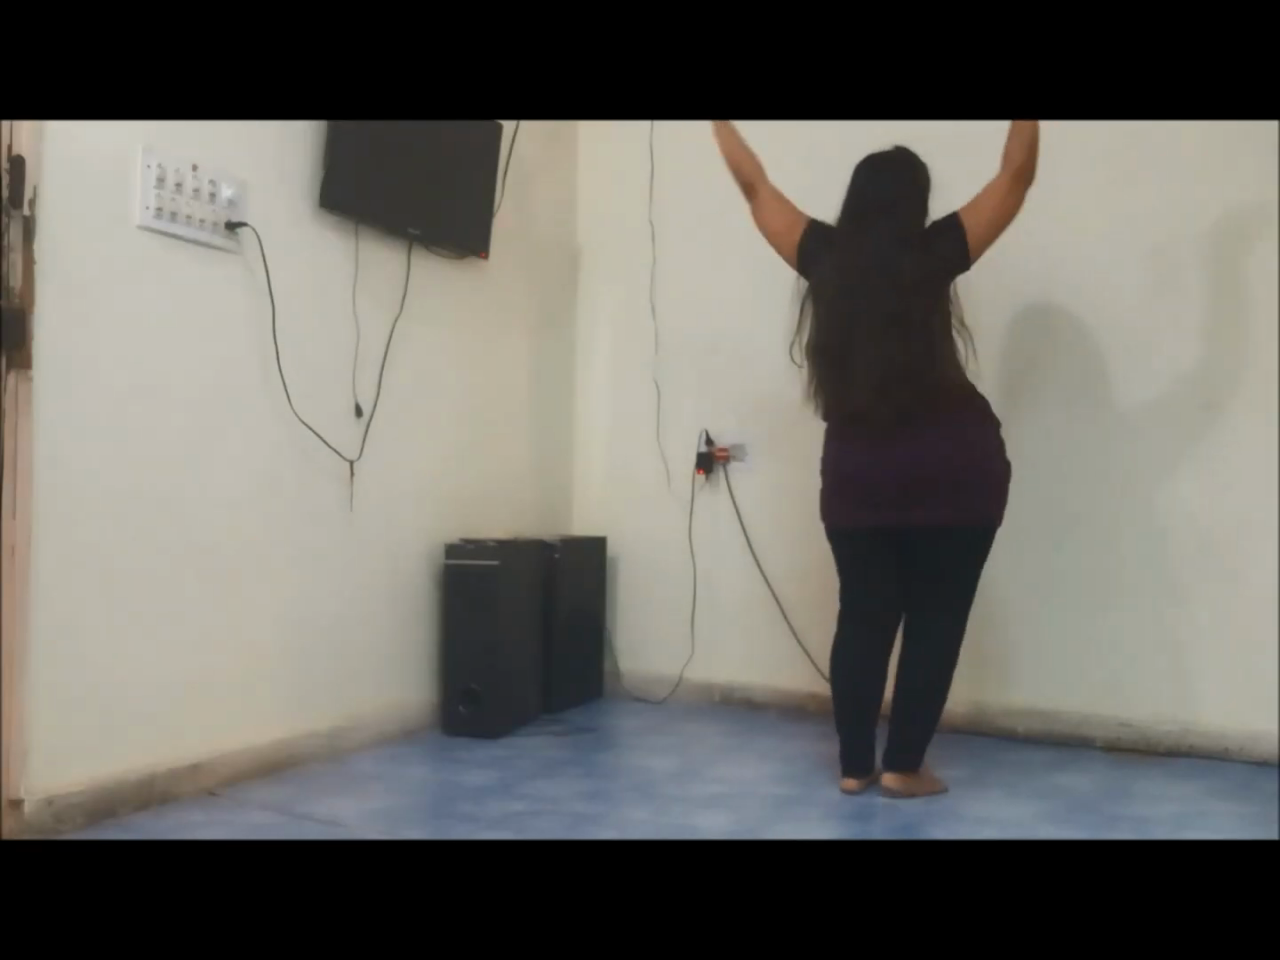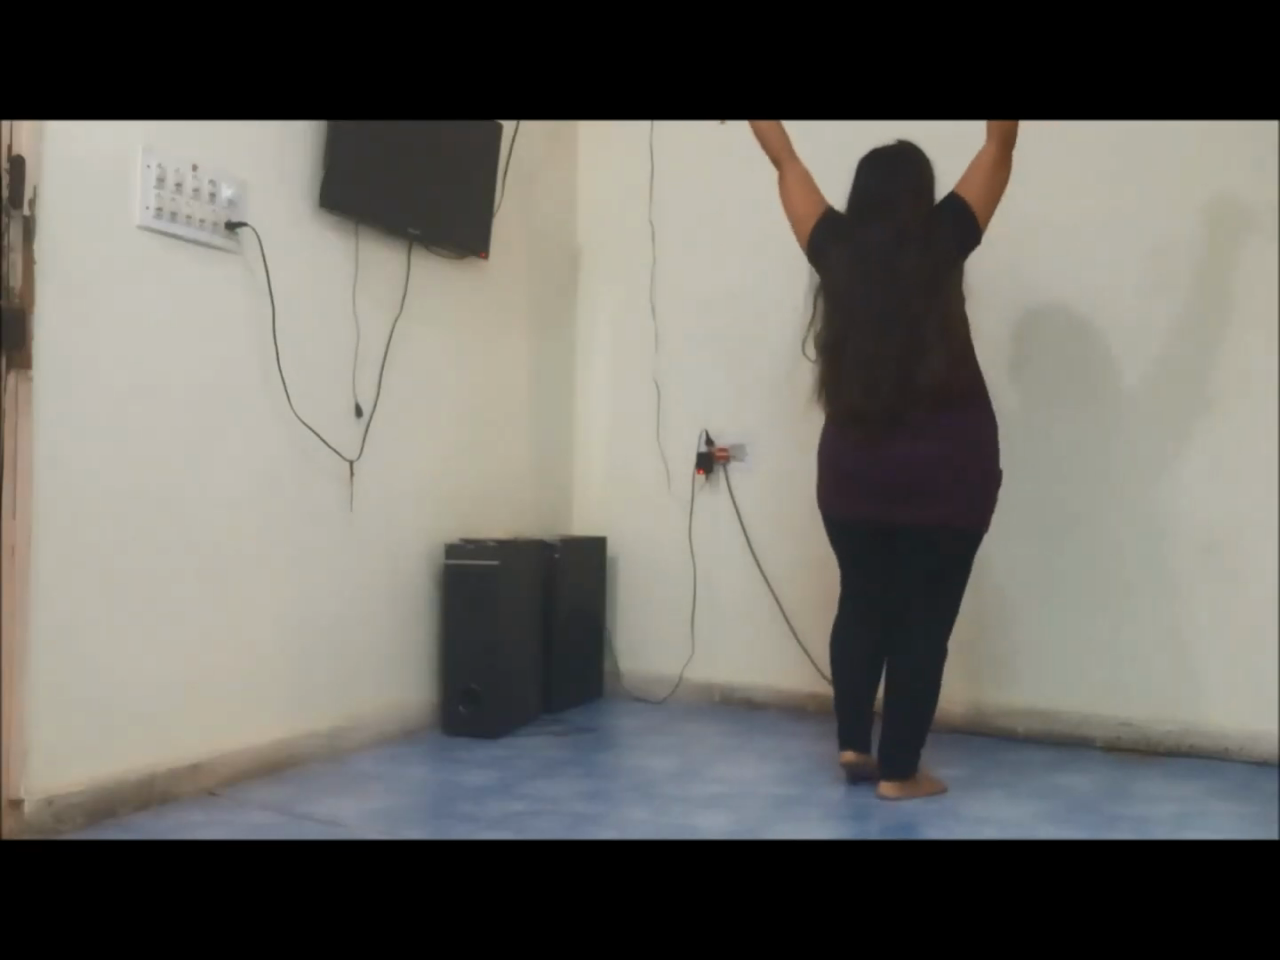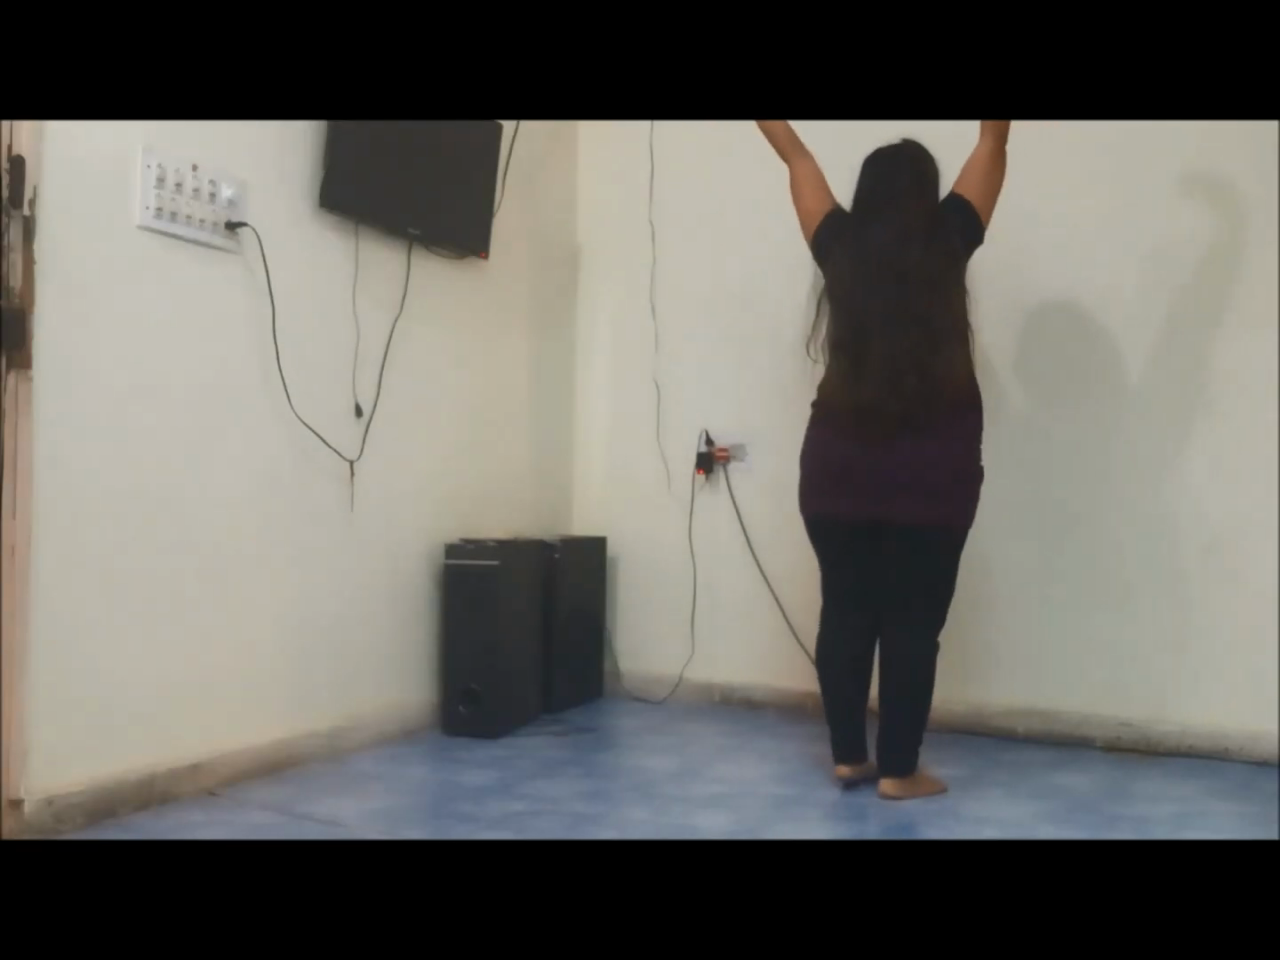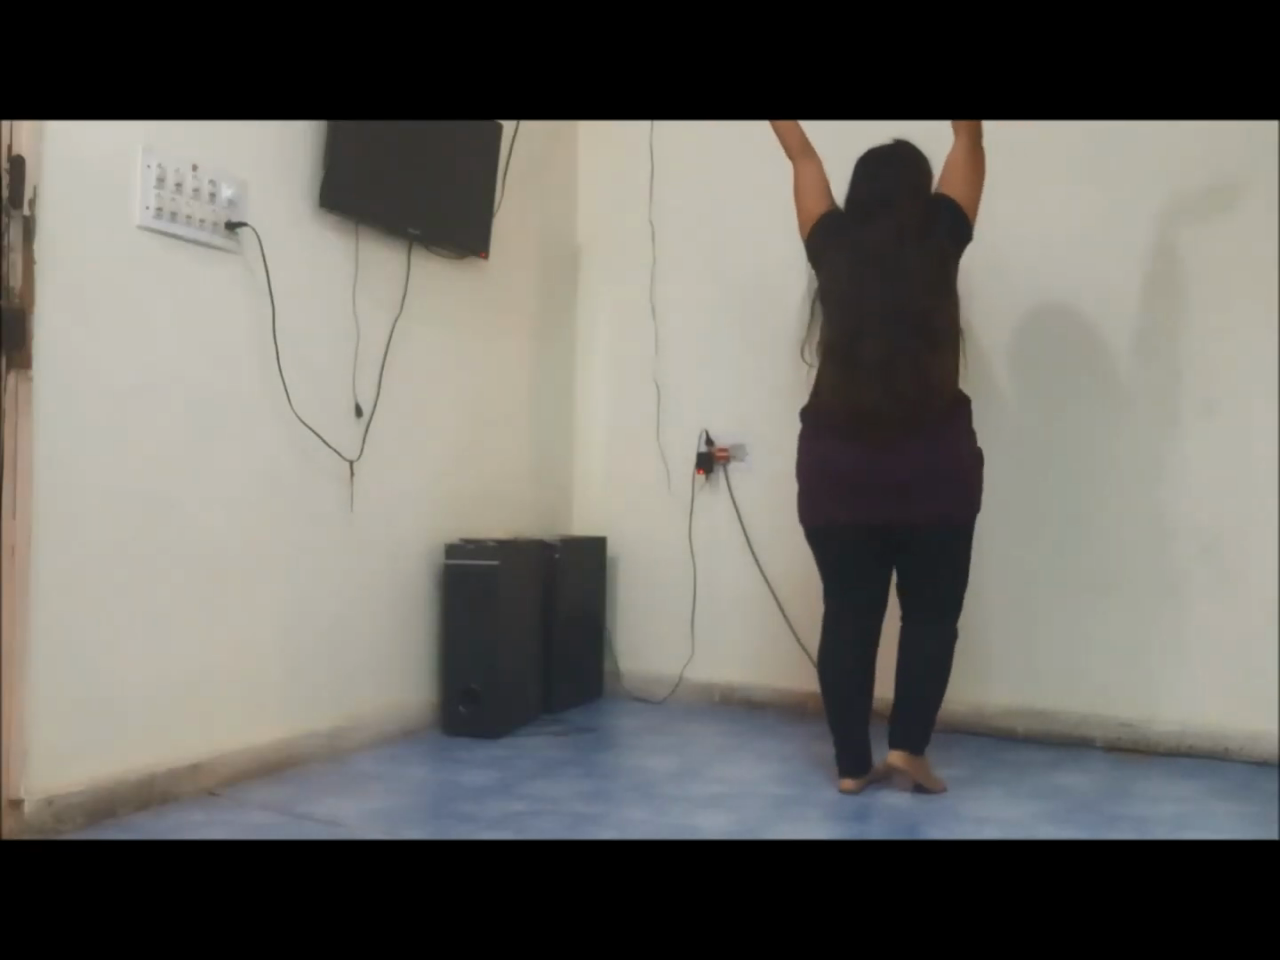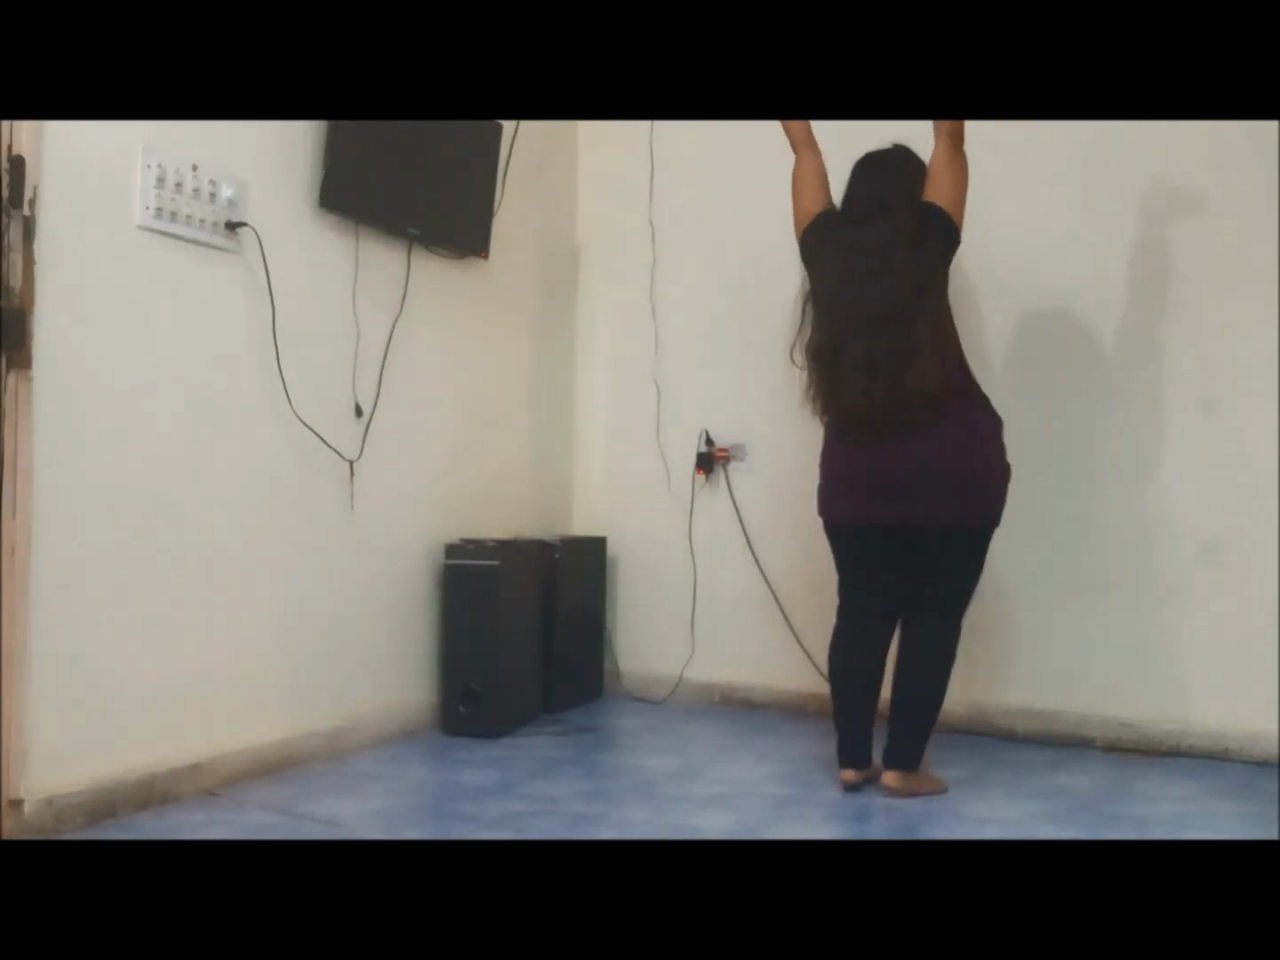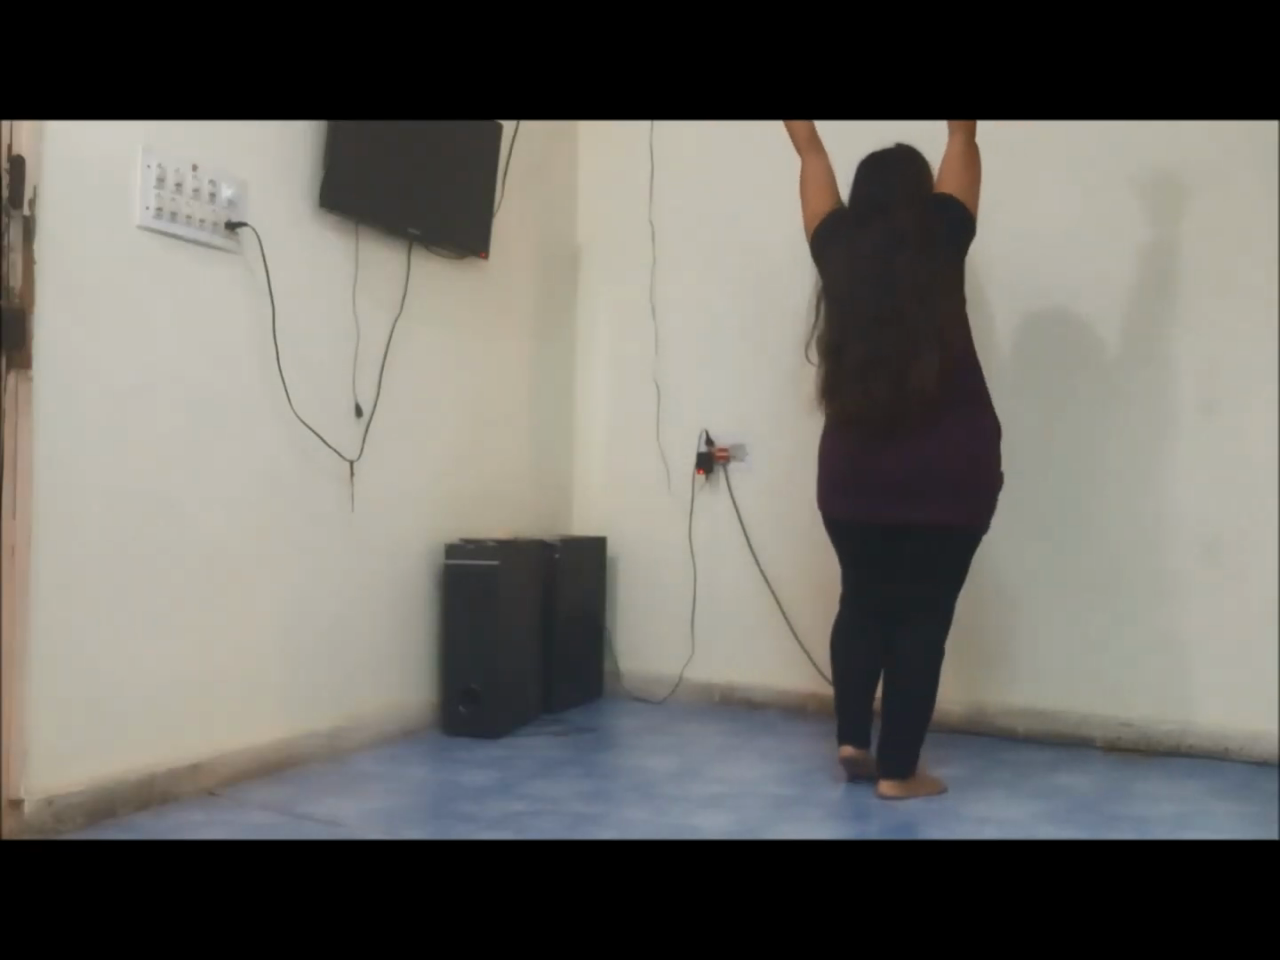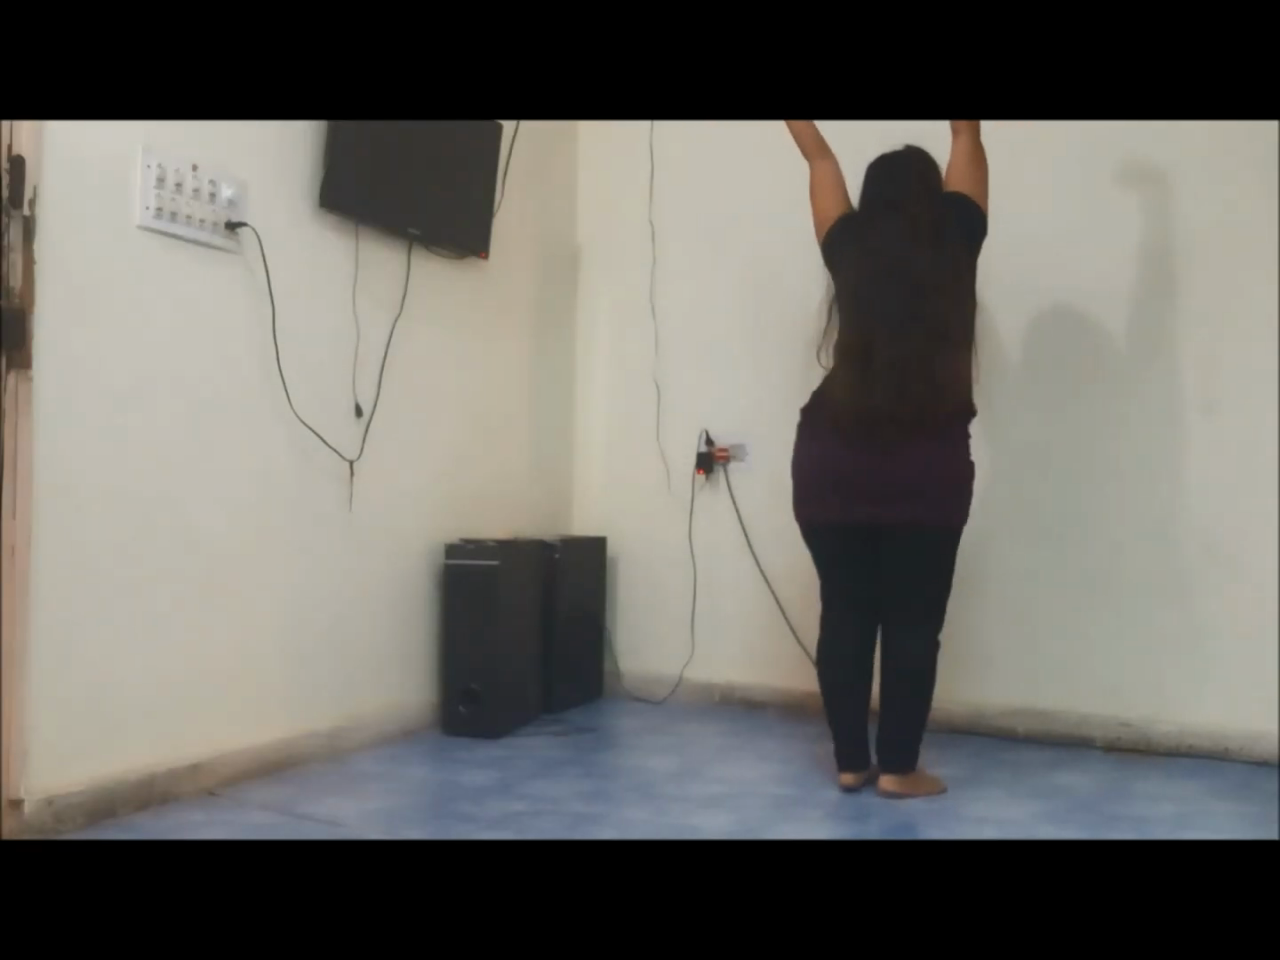
dt=0.3s
person 1, frame 1
left shoulder: (824, 258)
right shoulder: (934, 254)
left elbow: (753, 186)
right elbow: (1018, 175)
left wrist: (719, 128)
left hip: (857, 469)
right hip: (952, 469)
left knee: (863, 618)
right knee: (935, 621)
left ankle: (854, 764)
right ankle: (903, 766)
person 1, frame 2
left shoulder: (835, 249)
right shoulder: (942, 244)
left elbow: (785, 163)
right elbow: (999, 145)
left wrist: (767, 133)
left hip: (853, 463)
right hip: (945, 469)
left knee: (862, 604)
right knee: (924, 619)
left ankle: (854, 745)
right ankle: (900, 769)
person 1, frame 3
left shoulder: (839, 246)
right shoulder: (947, 242)
left elbow: (794, 155)
right elbow: (992, 141)
left wrist: (775, 131)
left hip: (837, 462)
right hip: (930, 470)
left knee: (845, 610)
right knee: (913, 621)
left ankle: (848, 754)
right ankle: (898, 768)
person 1, frame 4
left shoulder: (833, 246)
right shoulder: (937, 242)
left elbow: (801, 153)
right elbow: (968, 140)
left hip: (836, 467)
right hip: (933, 468)
left knee: (847, 615)
right knee: (930, 613)
left ankle: (851, 763)
right ankle: (907, 747)
person 1, frame 5
left shoulder: (826, 250)
right shoulder: (926, 246)
left elbow: (804, 150)
right elbow: (949, 146)
left hip: (855, 471)
right hip: (951, 469)
left knee: (861, 614)
right knee: (933, 618)
left ankle: (853, 758)
right ankle: (902, 763)
person 1, frame 6
left shoulder: (837, 248)
right shoulder: (940, 242)
left elbow: (810, 151)
right elbow: (962, 140)
left hip: (853, 464)
right hip: (946, 468)
left knee: (863, 604)
right knee: (921, 618)
left ankle: (853, 740)
right ankle: (898, 768)
person 1, frame 7
left shoulder: (848, 246)
right shoulder: (951, 243)
left elbow: (820, 158)
right elbow: (967, 140)
left wrist: (803, 131)
left hip: (832, 461)
right hip: (926, 470)
left knee: (845, 613)
right knee: (913, 620)
left ankle: (850, 759)
right ankle: (898, 764)
